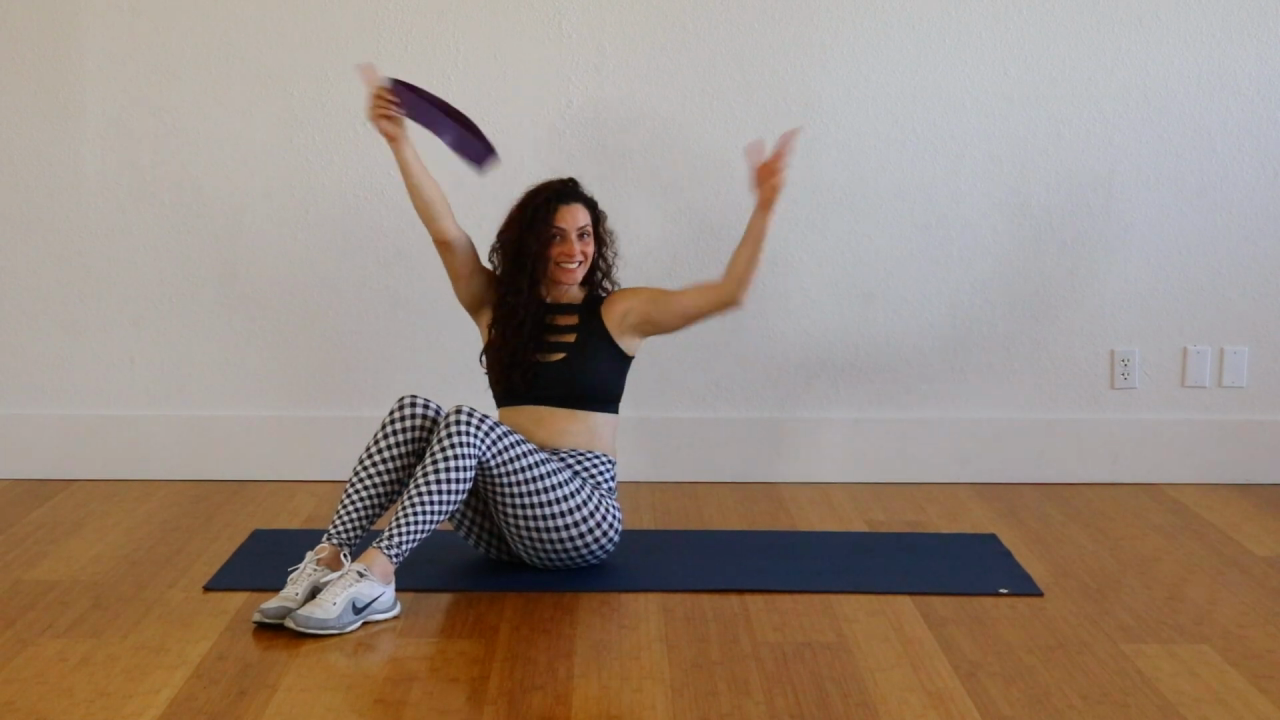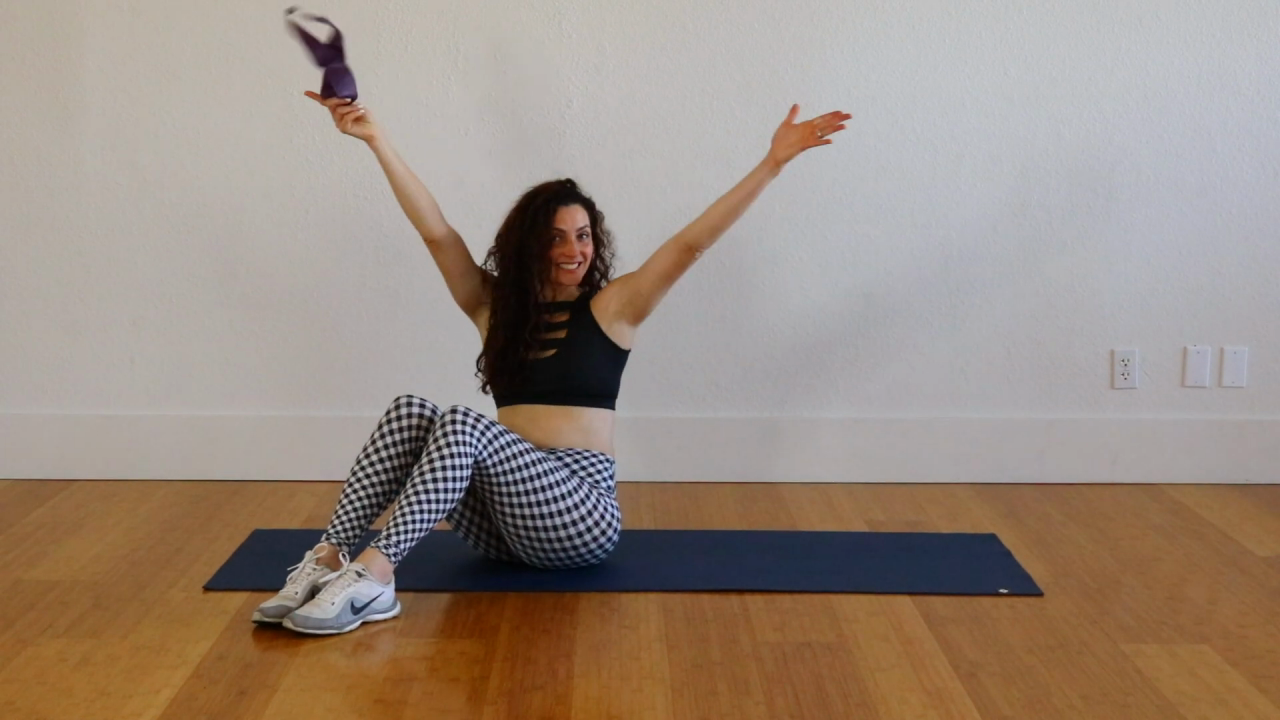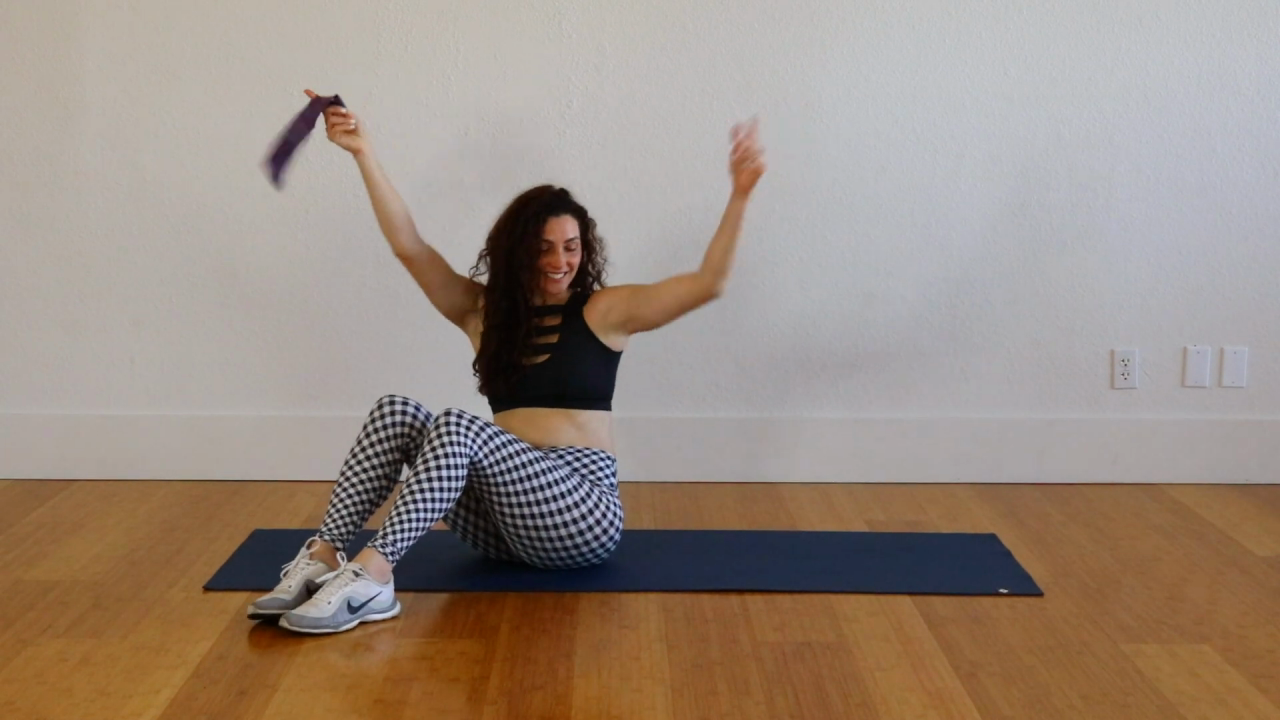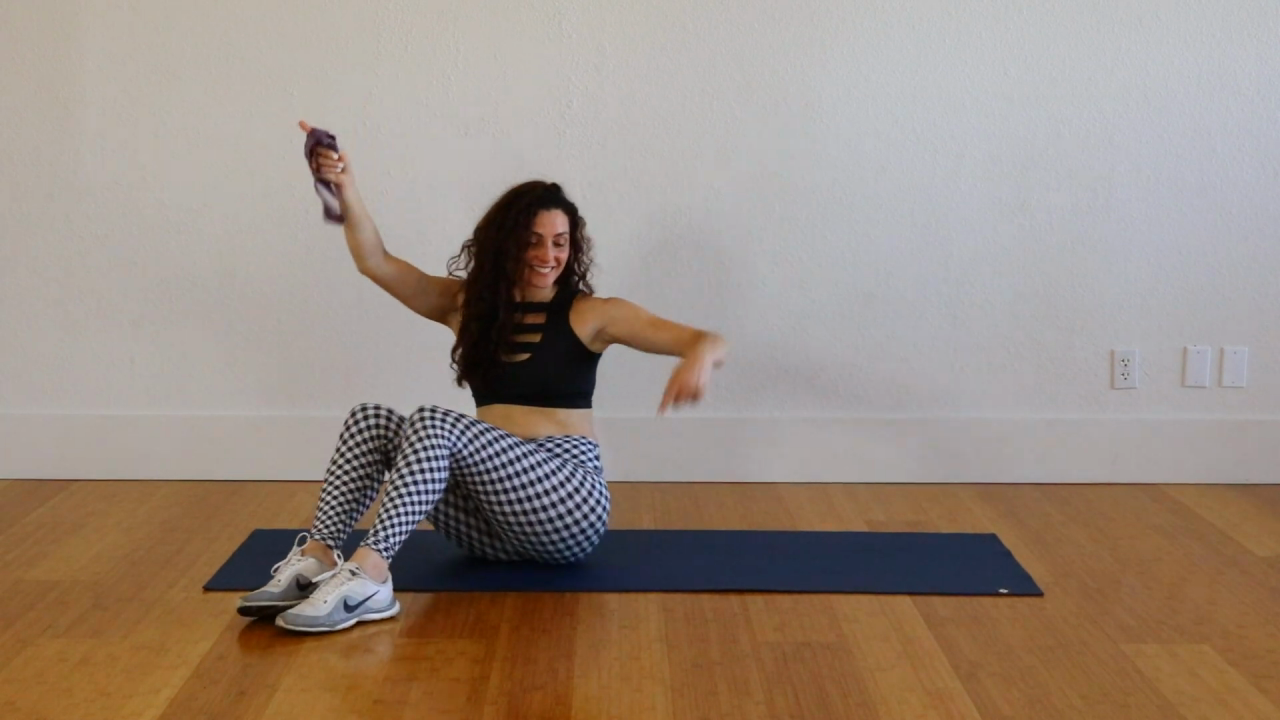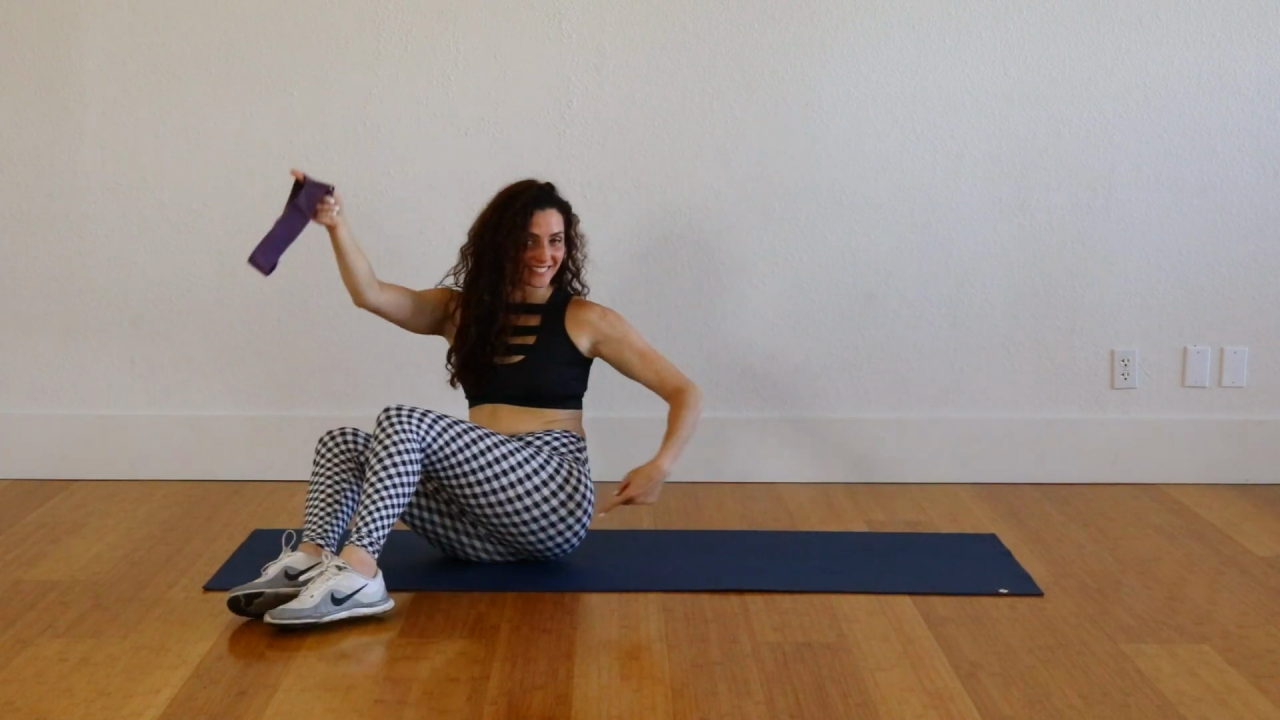
dt=0.2s
person 1, frame 1
left shoulder: (619, 313)
right shoulder: (497, 304)
left elbow: (728, 294)
right elbow: (448, 234)
left wrist: (764, 204)
right wrist: (401, 142)
left hip: (580, 521)
right hip: (501, 512)
left knee: (460, 426)
right knee: (412, 409)
left ankle: (376, 574)
right ankle: (330, 559)
person 1, frame 2
left shoulder: (612, 306)
right shoulder: (494, 305)
left elbow: (692, 240)
right elbow: (437, 233)
left wrist: (772, 161)
right wrist: (376, 139)
left hip: (582, 518)
right hip: (502, 523)
left knee: (461, 427)
right knee: (410, 412)
left ankle: (374, 575)
right ankle: (328, 561)
person 1, frame 3
left shoulder: (605, 311)
right shoulder: (483, 310)
left elbow: (708, 284)
right elbow: (408, 245)
left wrist: (741, 191)
right wrist: (364, 157)
left hip: (582, 517)
right hip: (504, 517)
left knee: (458, 428)
right knee: (394, 412)
left ankle: (371, 575)
right ankle: (322, 561)
person 1, frame 4
left shoulder: (590, 313)
right shoulder: (466, 303)
left elbow: (706, 342)
right elbow: (374, 262)
left wrist: (699, 360)
right wrist: (344, 185)
left hip: (570, 509)
right hip: (497, 521)
left knee: (434, 423)
right knee: (369, 421)
left ankle: (368, 575)
right ankle: (316, 560)
person 1, frame 5
left shoulder: (587, 320)
right shoulder: (460, 309)
left elbow: (686, 393)
right elbow: (370, 294)
left wrist: (660, 466)
right wrist: (336, 227)
left hip: (552, 507)
right hip: (486, 520)
left knee: (402, 423)
right knee: (340, 444)
left ankle: (356, 570)
right ankle: (310, 561)
